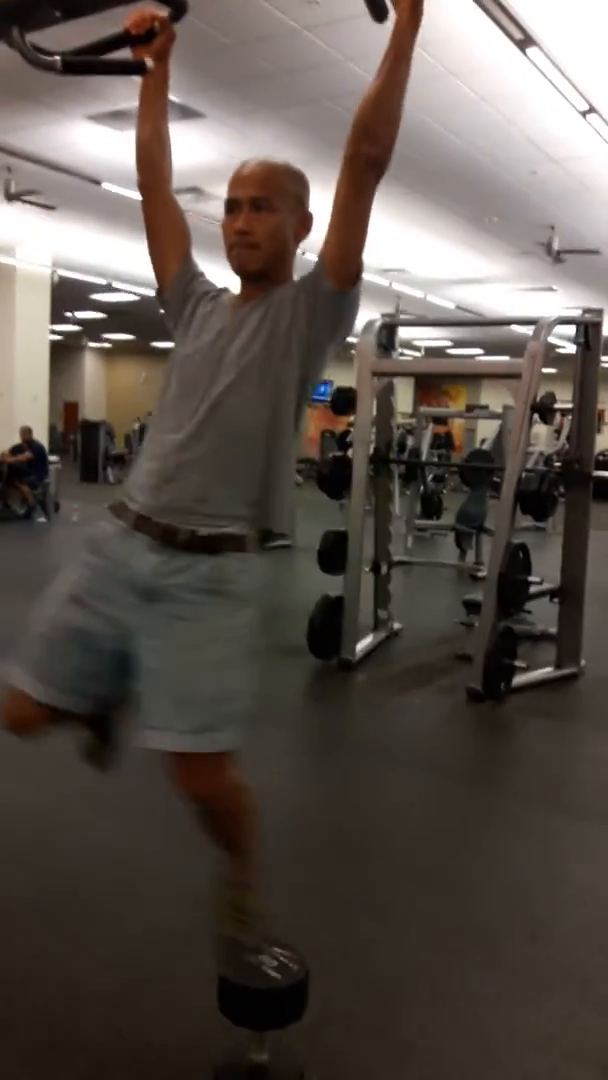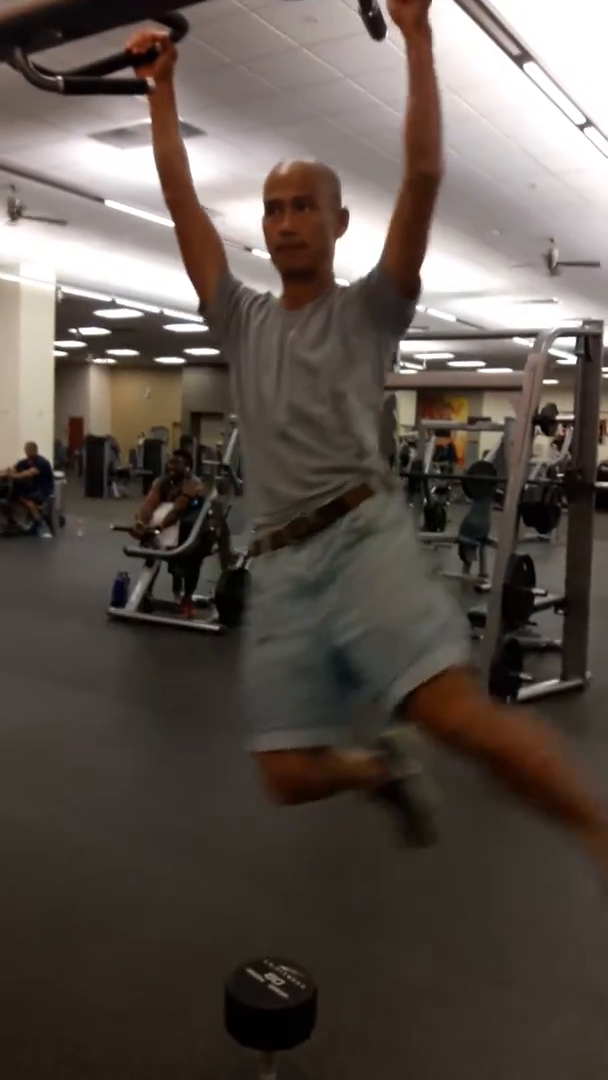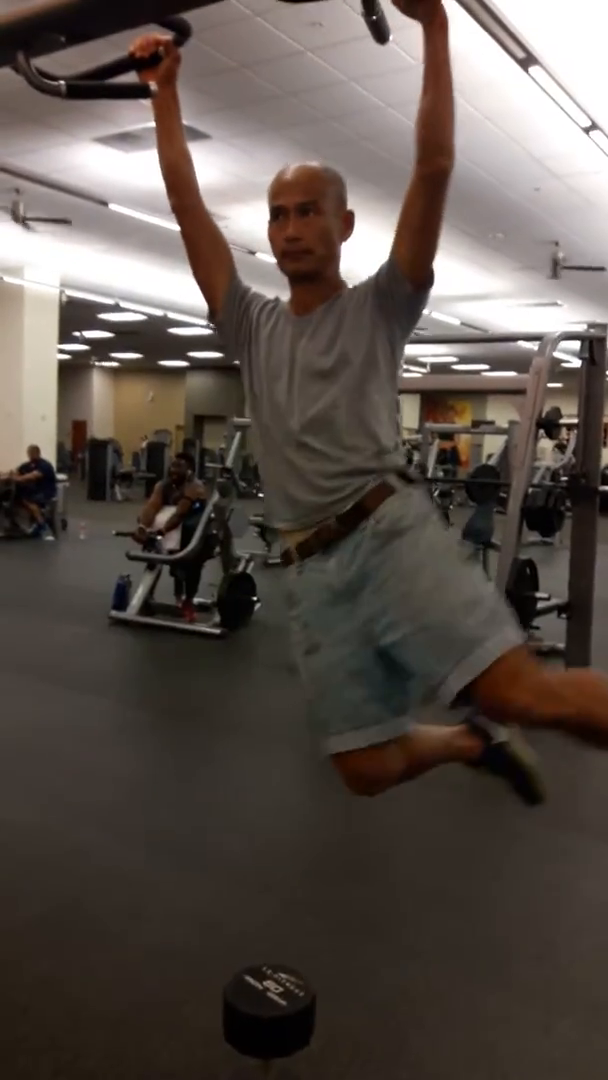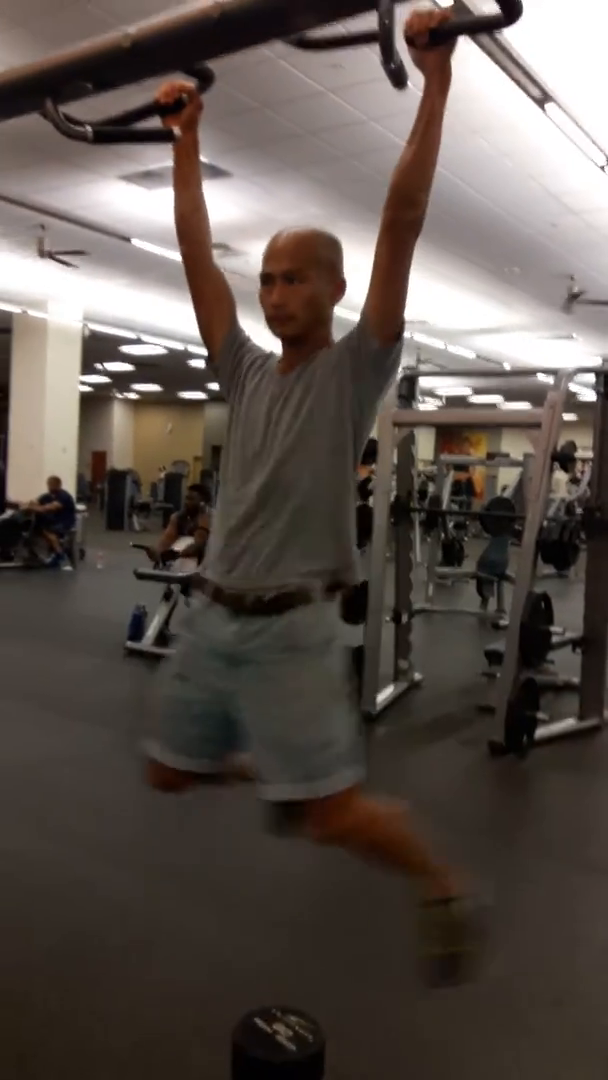
dt=0.3s
person 1, frame 1
left shoulder: (315, 306)
right shoulder: (199, 306)
left elbow: (365, 168)
right elbow: (155, 188)
left hip: (210, 574)
right hip: (120, 547)
left knee: (201, 768)
left ankle: (242, 869)
right ankle: (102, 699)
person 1, frame 2
left shoulder: (370, 308)
right shoulder: (241, 317)
left elbow: (425, 176)
right elbow: (183, 207)
right wrist: (160, 90)
left hip: (362, 538)
right hip: (281, 565)
left knee: (459, 713)
right knee: (290, 776)
right ankle: (380, 764)
person 1, frame 3
left shoulder: (379, 305)
right shoulder: (253, 323)
left elbow: (432, 169)
right elbow: (187, 206)
right wrist: (166, 93)
left hip: (385, 535)
right hip: (311, 563)
left knee: (520, 690)
right knee: (364, 761)
right ankle: (472, 734)
person 1, frame 4
left shoulder: (354, 367)
right shoulder: (249, 374)
left elbow: (400, 225)
right elbow: (198, 253)
left wrist: (435, 83)
right wrist: (185, 141)
left hip: (290, 628)
right hip: (212, 619)
left knee: (335, 811)
right knee: (166, 773)
left ankle: (442, 893)
right ankle: (293, 784)
